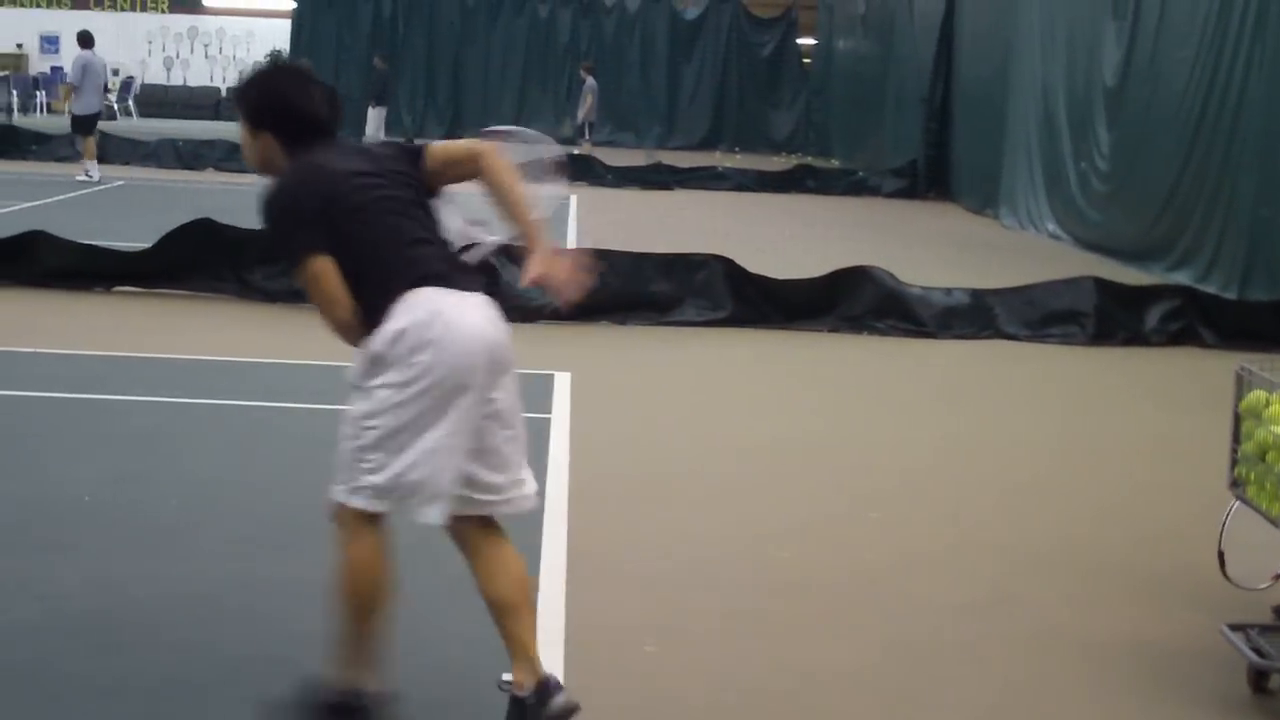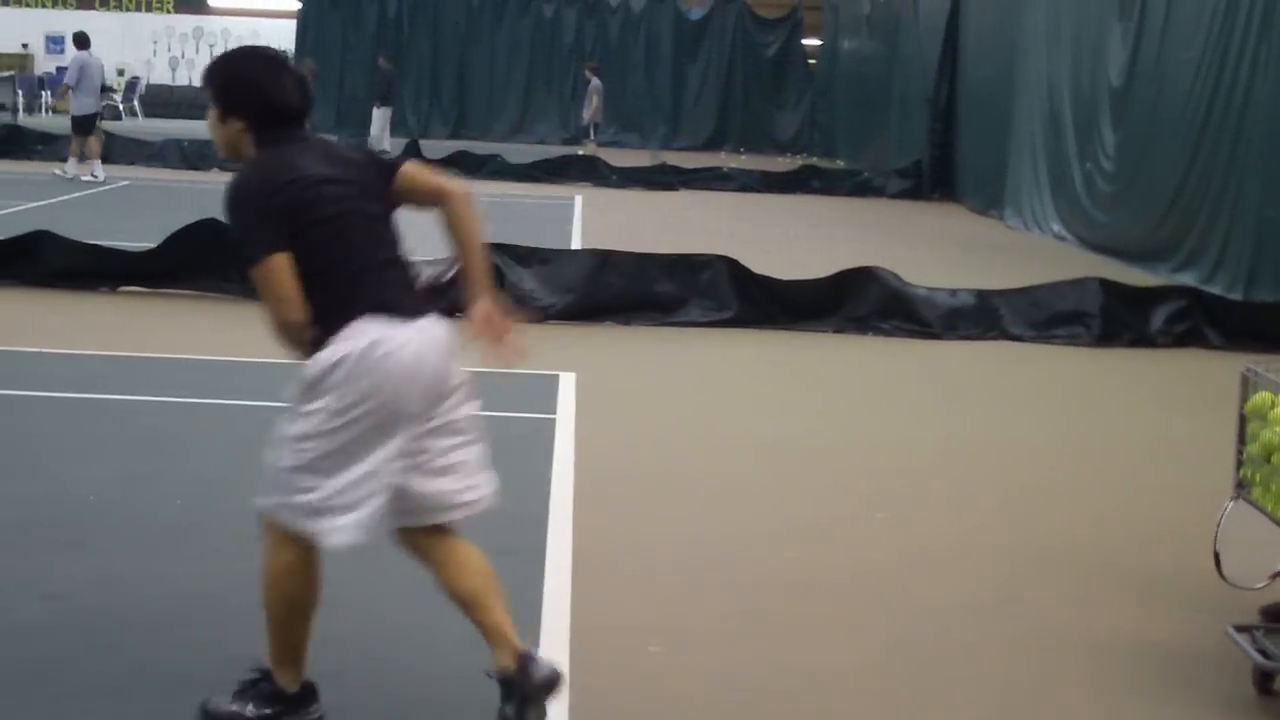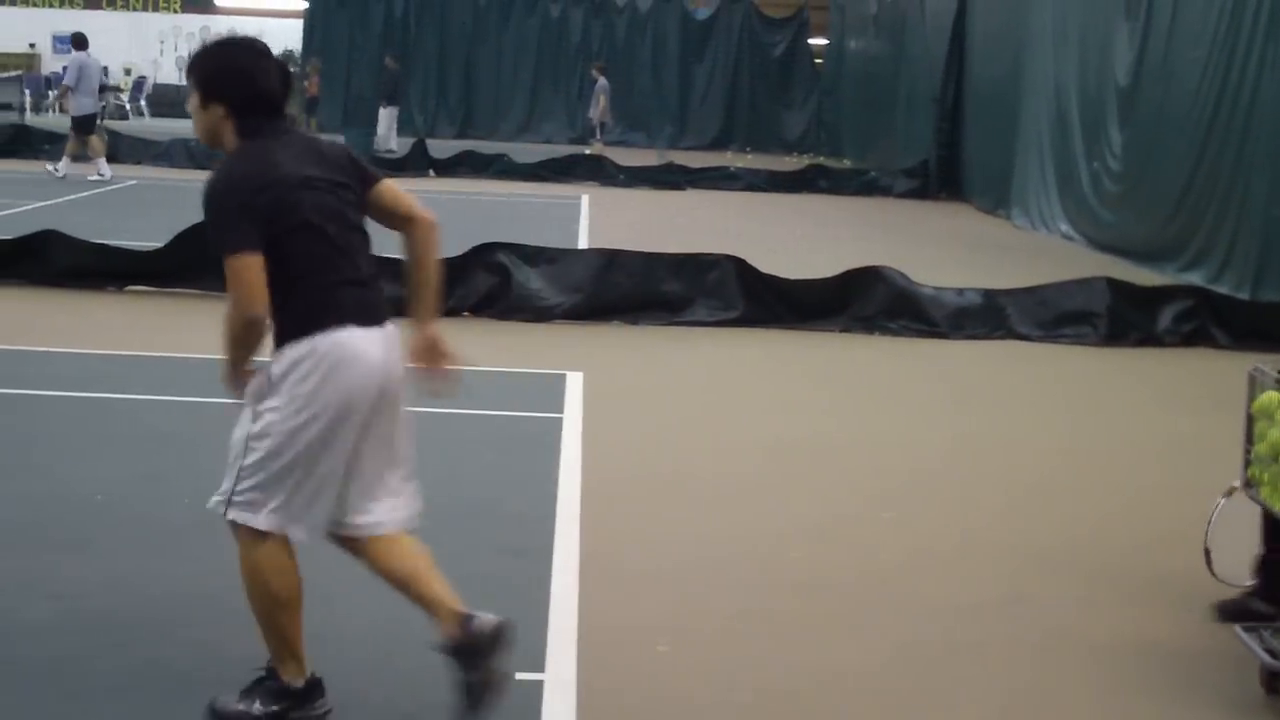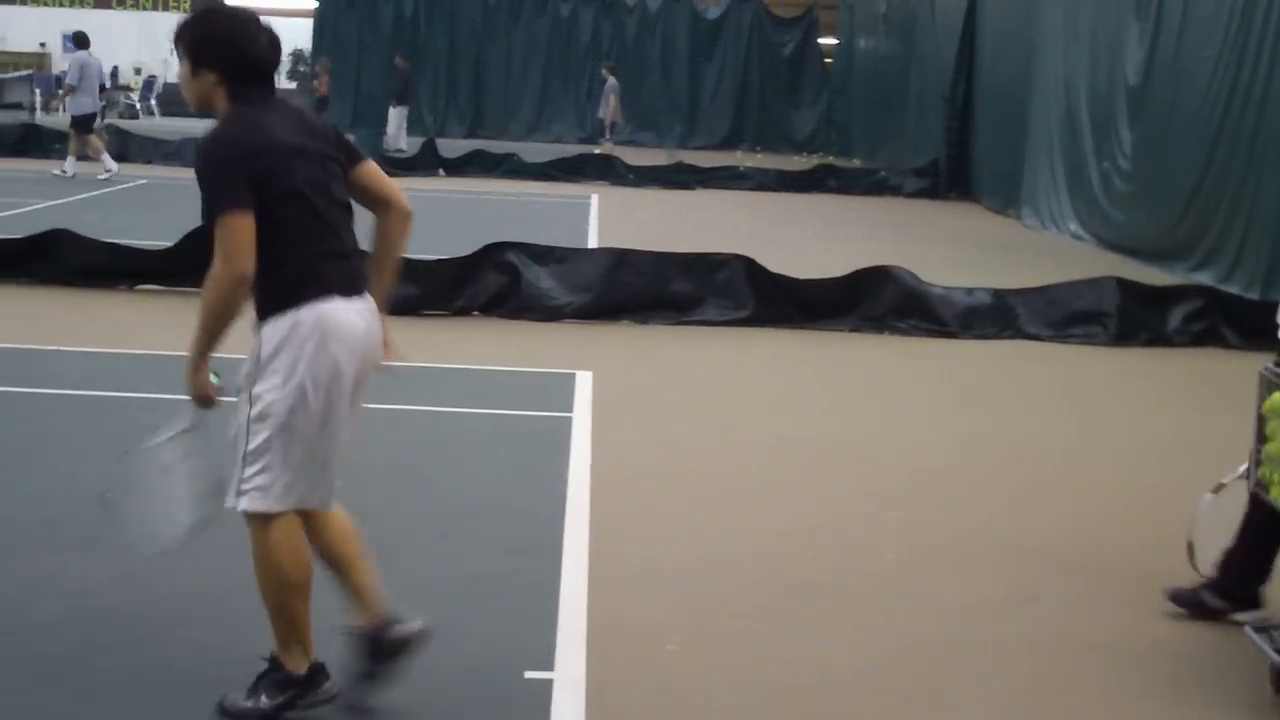
dt=0.1s
person 1, frame 1
left shoulder: (288, 197)
right shoulder: (384, 157)
left elbow: (343, 315)
right elbow: (484, 156)
right wrist: (538, 246)
left hip: (423, 329)
right hip: (482, 323)
left knee: (359, 509)
right knee: (473, 519)
person 1, frame 2
left shoulder: (252, 189)
right shoulder: (349, 157)
left elbow: (292, 316)
right elbow: (454, 194)
left wrist: (316, 360)
right wrist: (482, 297)
left hip: (359, 352)
right hip: (424, 340)
left knee: (288, 516)
right knee: (432, 526)
right ankle: (515, 665)
person 1, frame 3
left shoulder: (231, 184)
right shoulder: (329, 155)
left elbow: (250, 312)
right elbow: (422, 223)
left wrist: (236, 369)
right wrist: (425, 325)
left hip: (321, 356)
right hip: (377, 346)
left knee: (256, 521)
right knee: (364, 524)
right ankle: (465, 627)
person 1, frame 4
left shoulder: (226, 147)
right shoulder: (308, 127)
left elbow: (236, 268)
right elbow: (397, 210)
left wrist: (197, 359)
right wrist: (374, 306)
left hip: (302, 327)
right hip: (349, 317)
left knee: (269, 506)
right knee: (301, 497)
right ankle: (380, 622)
